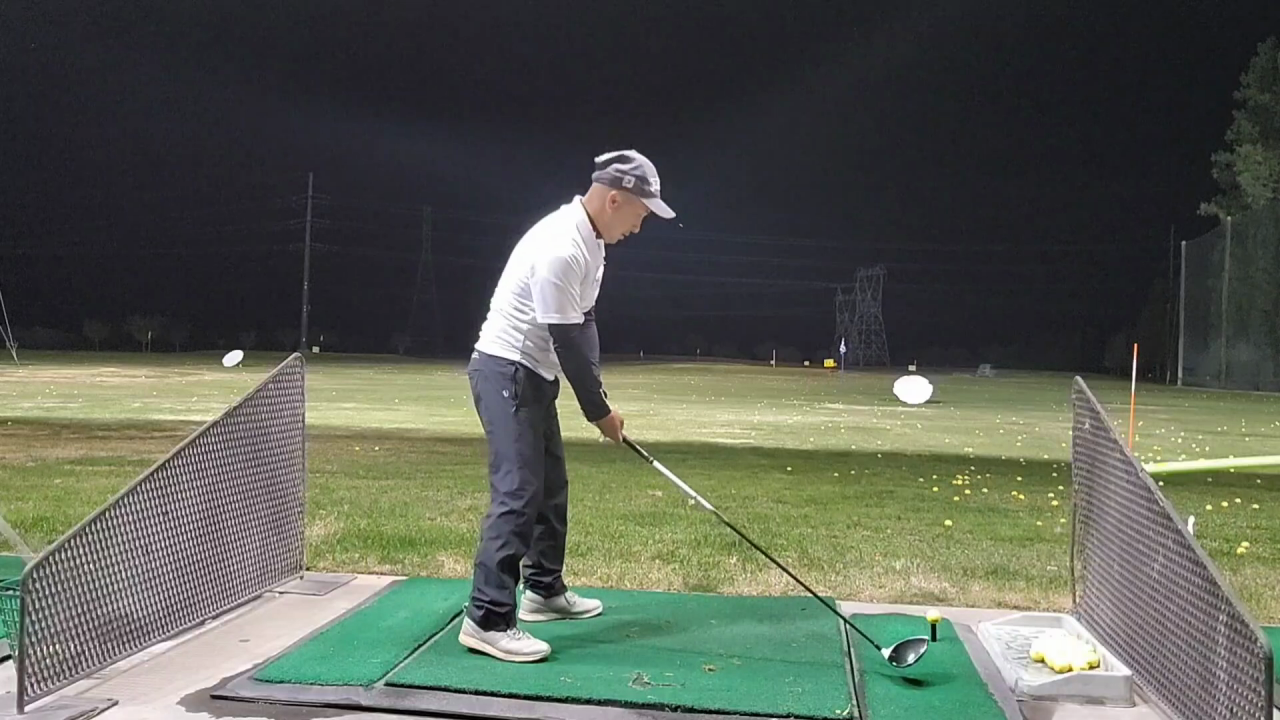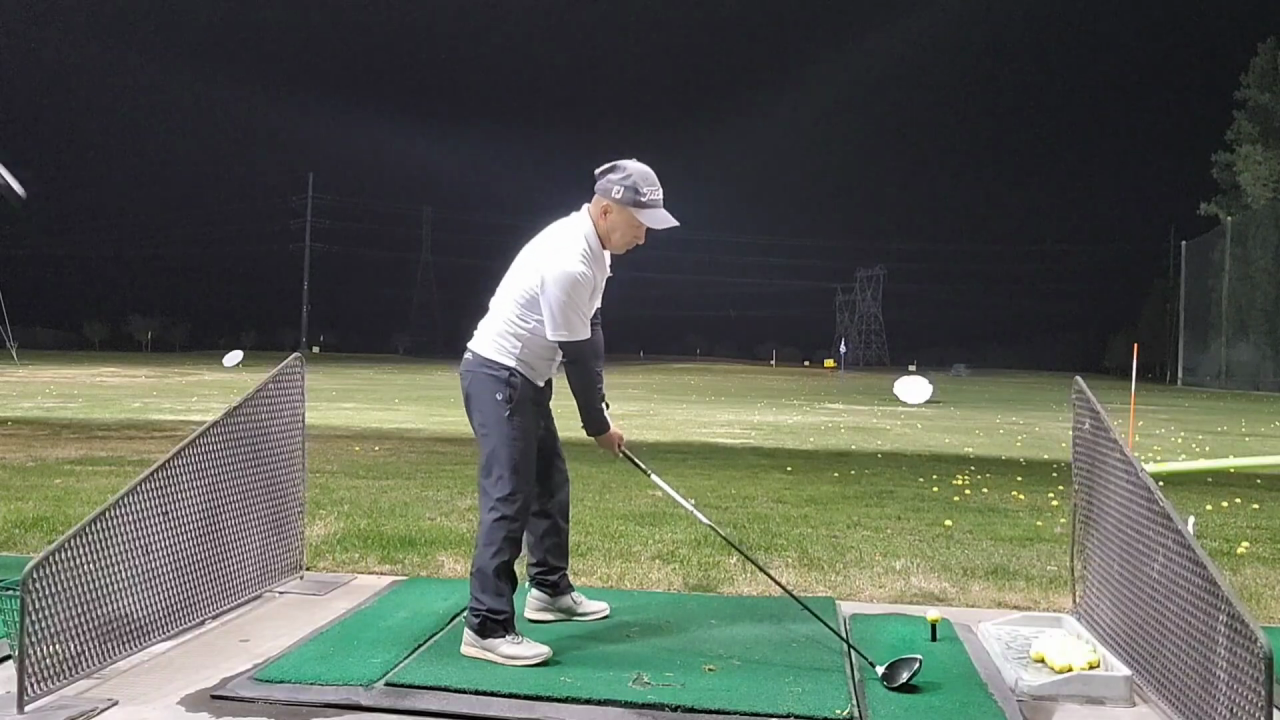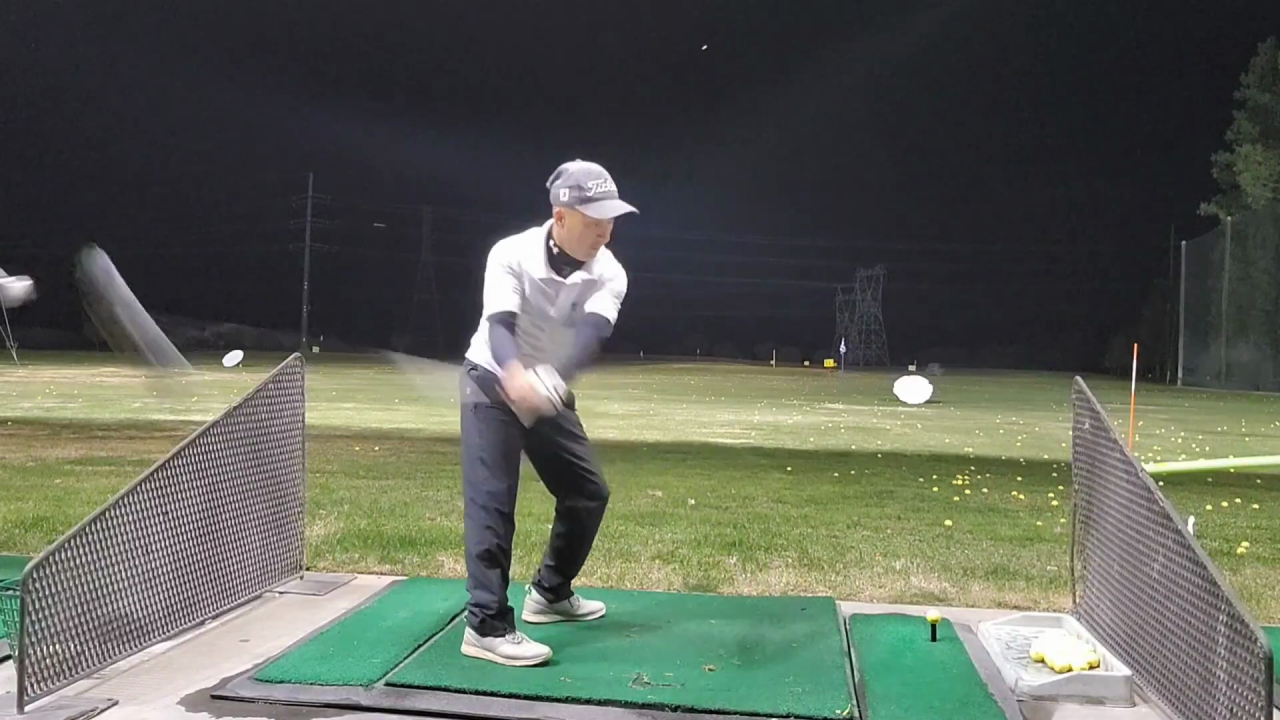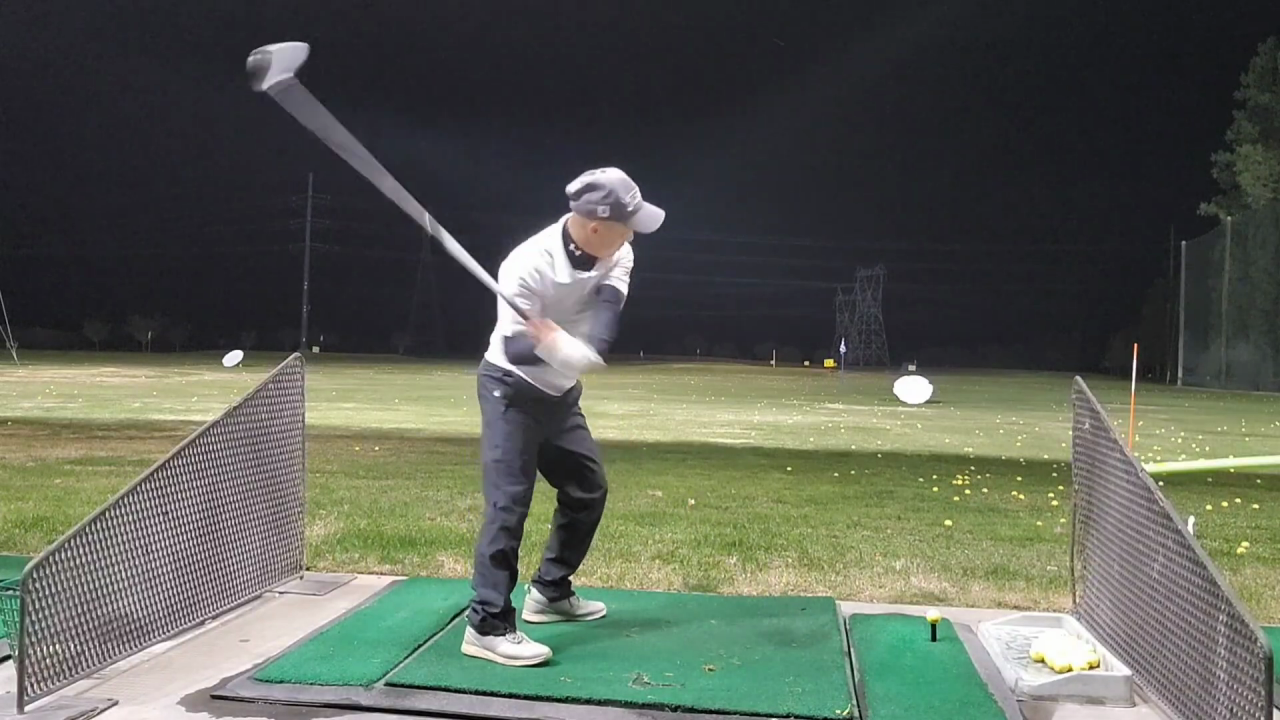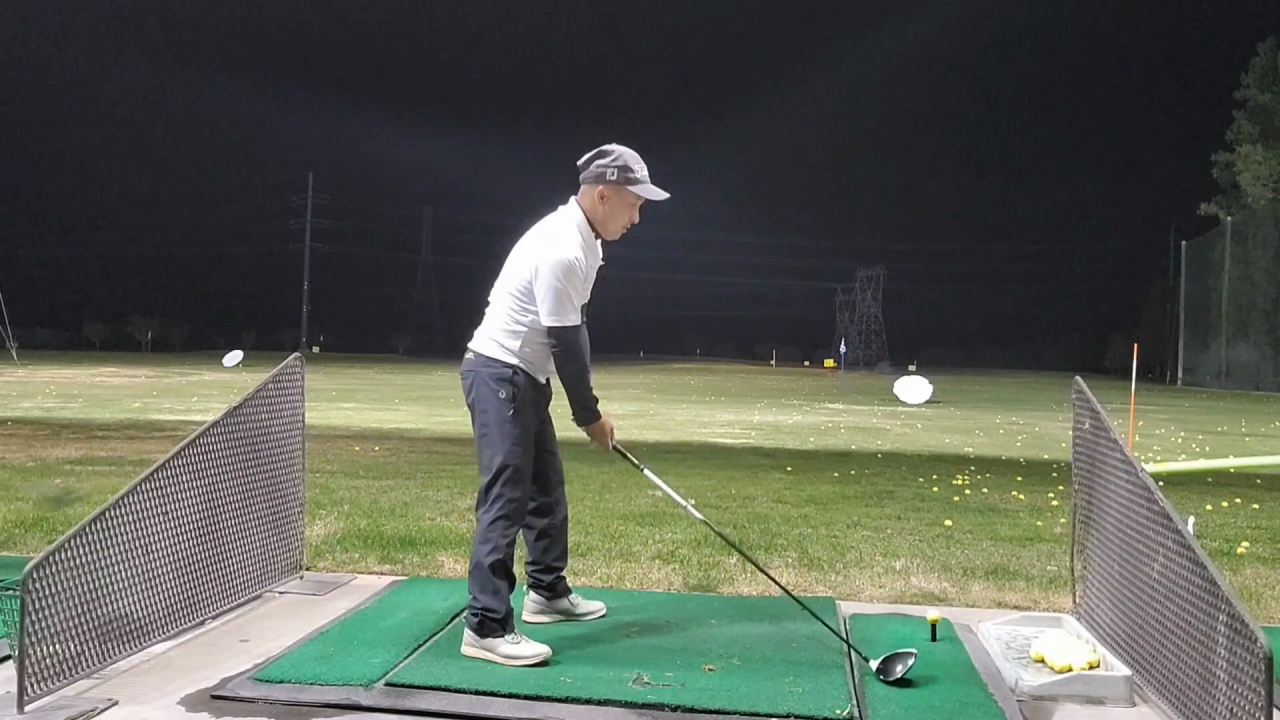
dt=1s
person 1, frame 1
left shoulder: (588, 241)
right shoulder: (560, 248)
left elbow: (583, 325)
right elbow: (566, 340)
left wrist: (597, 398)
right wrist: (598, 410)
left hip: (533, 374)
right hip: (507, 371)
left knee: (549, 485)
right knee: (518, 491)
left ankle: (543, 589)
right ankle: (488, 618)
person 1, frame 2
left shoulder: (593, 243)
right shoulder: (569, 263)
left elbow: (590, 332)
right elbow: (575, 355)
left wrist: (600, 405)
right wrist: (598, 426)
left hip: (525, 377)
right hip: (498, 375)
left knee: (550, 484)
right knee: (508, 496)
left ankle: (550, 589)
right ankle: (486, 627)
person 1, frame 3
left shoulder: (609, 274)
right shoulder: (511, 254)
left elbow: (592, 335)
right elbow: (501, 329)
left wrist: (550, 380)
right wrist: (513, 375)
left hip: (550, 394)
right hip: (492, 385)
left knee: (588, 492)
right knee: (492, 499)
left ankle: (550, 592)
right ankle: (487, 626)
person 1, frame 4
left shoulder: (616, 256)
right shoulder: (528, 266)
left elbow: (607, 312)
right elbow: (514, 348)
left wrist: (573, 344)
right wrist: (546, 351)
left hip: (558, 391)
right hip: (512, 385)
left knee: (587, 490)
right knee: (509, 497)
left ankle: (550, 591)
right ankle: (487, 624)
person 1, frame 5
left shoulder: (577, 236)
right shoulder: (563, 250)
left elbow: (570, 334)
right elbow: (564, 342)
left wrist: (587, 404)
right wrist: (588, 414)
left hip: (523, 376)
right hip: (500, 374)
left knee: (546, 485)
right knee: (506, 495)
left ankle: (546, 591)
right ankle: (486, 625)
